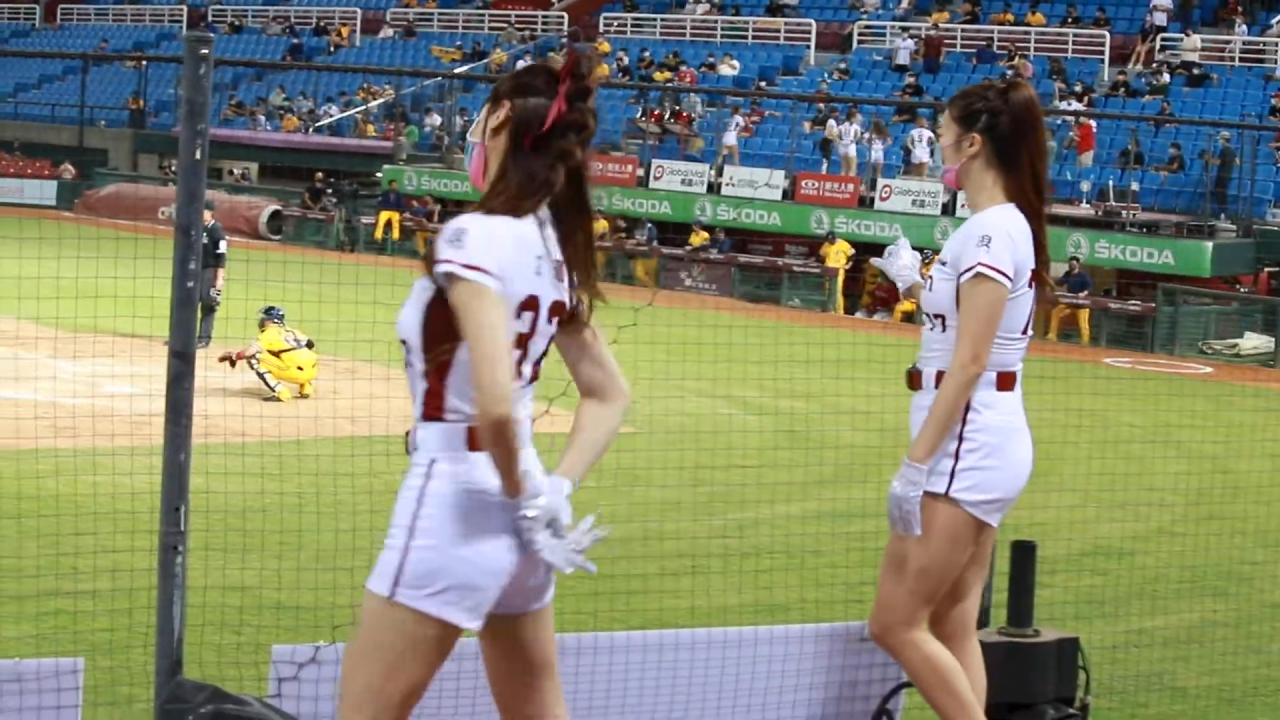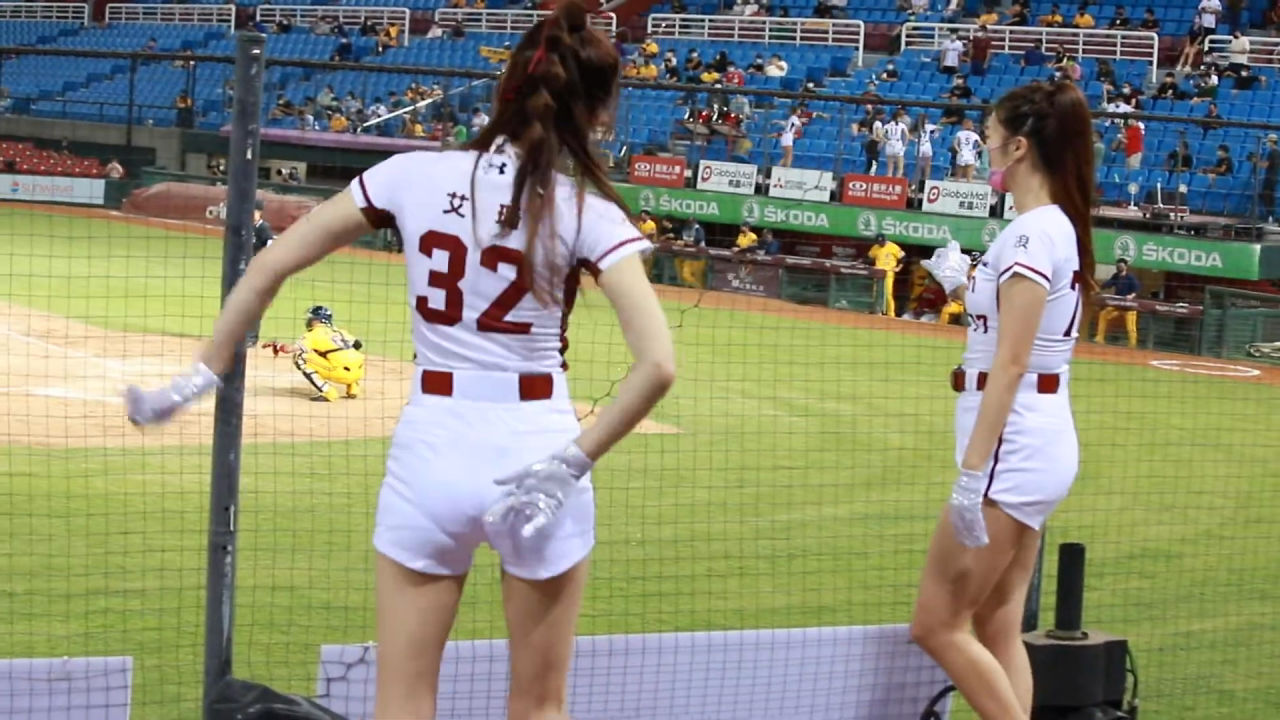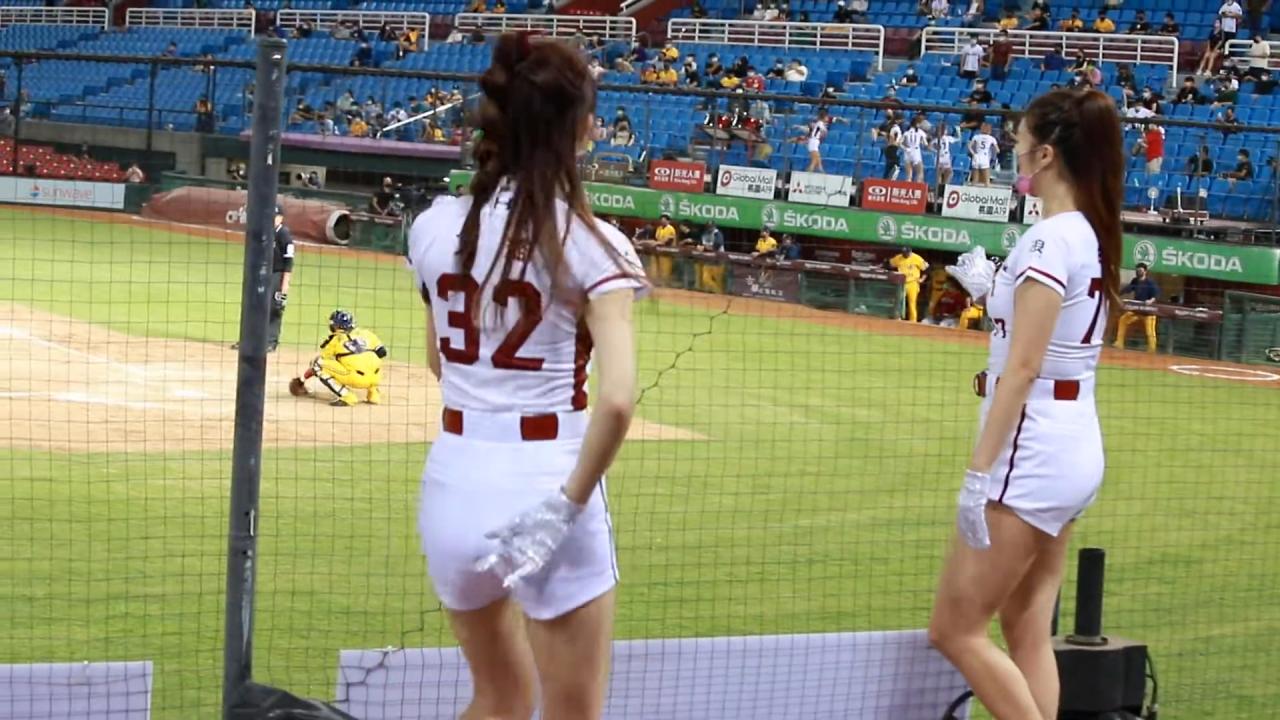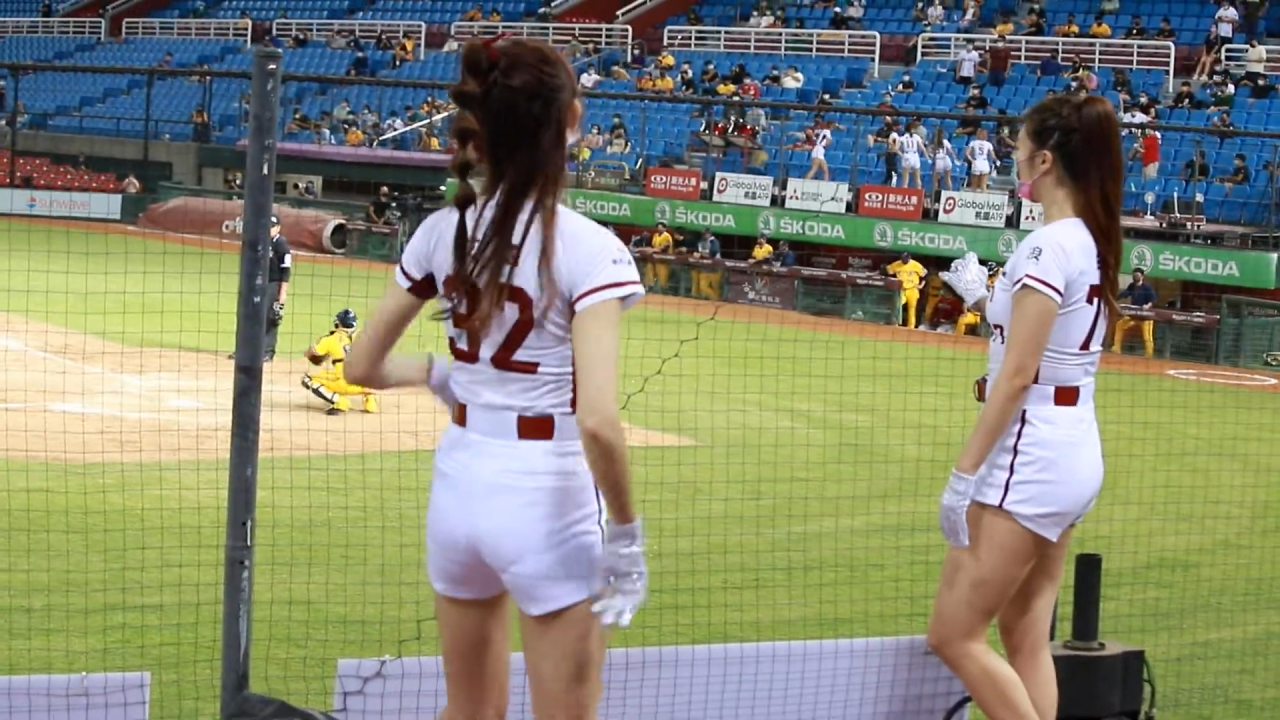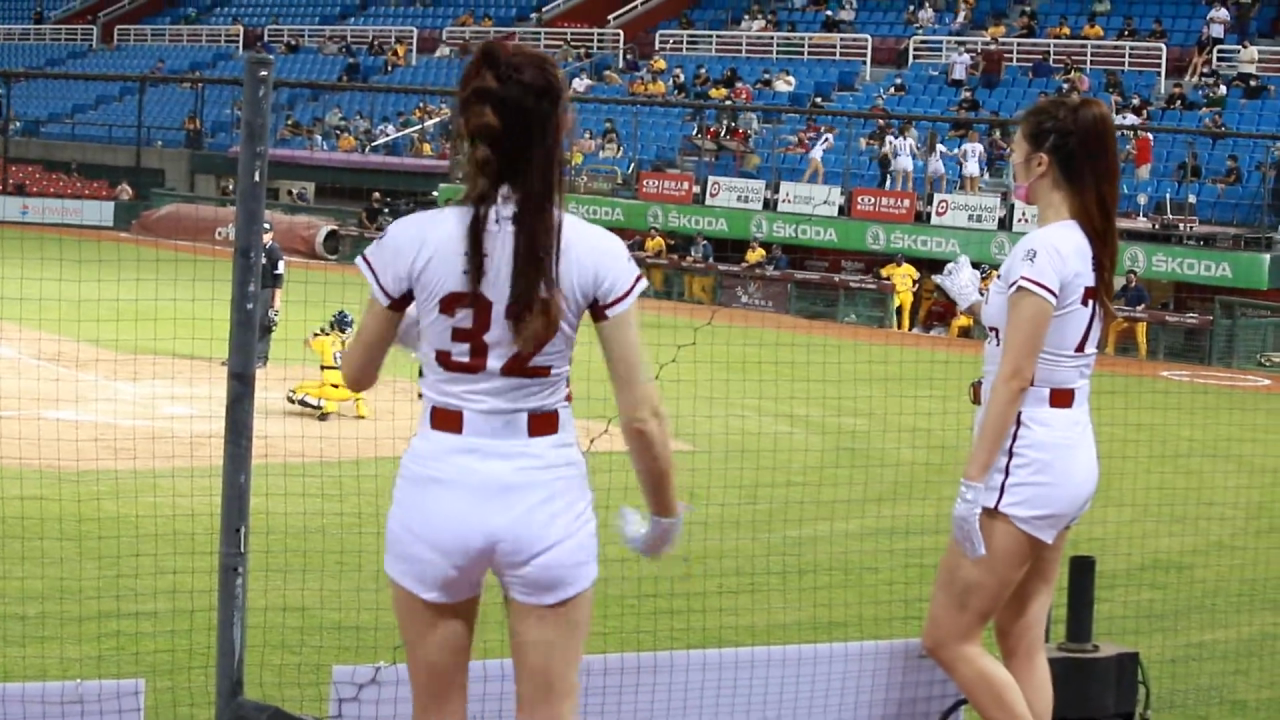
dt=0.3s
person 1, frame 1
left shoulder: (471, 238)
right shoulder: (560, 253)
left elbow: (490, 402)
right elbow: (609, 394)
left wrist: (526, 504)
right wrist: (557, 490)
left hip: (458, 515)
right hip: (515, 522)
person 1, frame 2
left shoulder: (407, 171)
right shoulder: (590, 212)
left elbow: (277, 260)
right elbow: (658, 365)
left wrist: (203, 371)
right wrist: (570, 461)
left hip: (431, 458)
right hip: (530, 458)
person 1, frame 3
left shoulder: (436, 225)
right shoulder: (597, 244)
right elbow: (616, 400)
right wrist: (562, 508)
left hip: (451, 491)
right hip: (544, 498)
person 1, frame 4
left shoulder: (441, 231)
right shoulder: (591, 248)
left elbow: (363, 365)
right elbow: (598, 420)
right wrist: (625, 532)
left hip: (457, 491)
right hip: (546, 500)
person 1, frame 5
left shoulder: (414, 238)
right shoulder: (598, 253)
left elbow: (358, 373)
right elbow: (643, 419)
right wrist: (662, 513)
left hip: (439, 491)
right hip: (546, 496)
person 2, frame 1
left shoulder: (990, 232)
right shoulder: (1004, 225)
left elbow: (968, 363)
left wrist: (913, 463)
right wrist: (914, 284)
left hip: (968, 447)
right hip: (982, 446)
left knee: (895, 623)
right knee: (952, 627)
person 2, frame 2
left shoulder: (1030, 233)
right shoulder: (1057, 227)
left elbow: (1010, 365)
left wrist: (970, 472)
right wrist: (962, 286)
left hip: (1011, 449)
right hip: (1037, 446)
left knee: (937, 625)
right knee: (997, 628)
person 2, frame 3
left shoulder: (1049, 239)
right shoulder: (1092, 236)
left elbow: (1021, 369)
left wrist: (977, 471)
right wrist: (990, 290)
left hip: (1035, 452)
right hip: (1071, 448)
left knee: (955, 628)
right knee: (1027, 632)
person 2, frame 4
left shoulder: (1048, 245)
right shoulder: (1093, 243)
left elbow: (1016, 376)
left wrist: (964, 473)
right wrist: (983, 298)
left hip: (1032, 457)
right hip: (1071, 453)
left knee: (953, 634)
right knee: (1026, 638)
person 2, frame 5
left shoulder: (1042, 247)
right shoulder: (1088, 244)
left elbow: (1013, 378)
left wrist: (973, 482)
right wrist: (975, 302)
left hip: (1028, 460)
right hip: (1066, 455)
left knee: (948, 638)
right knee: (1021, 641)
